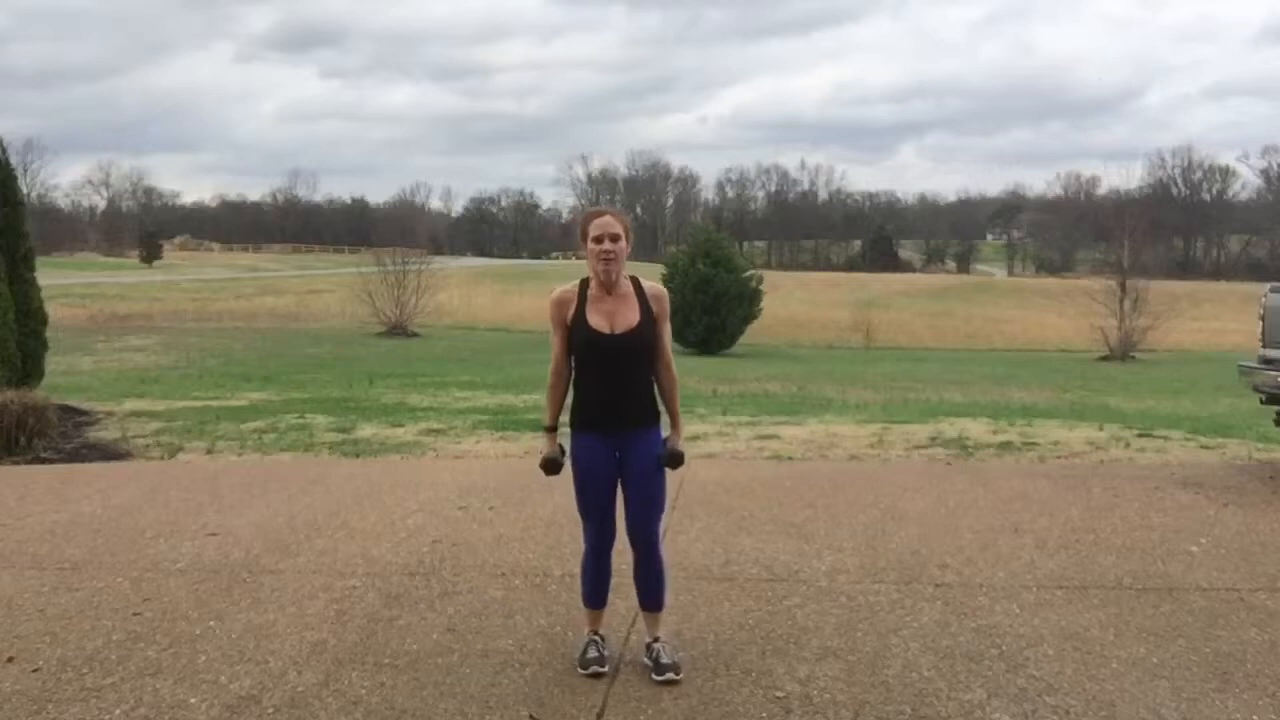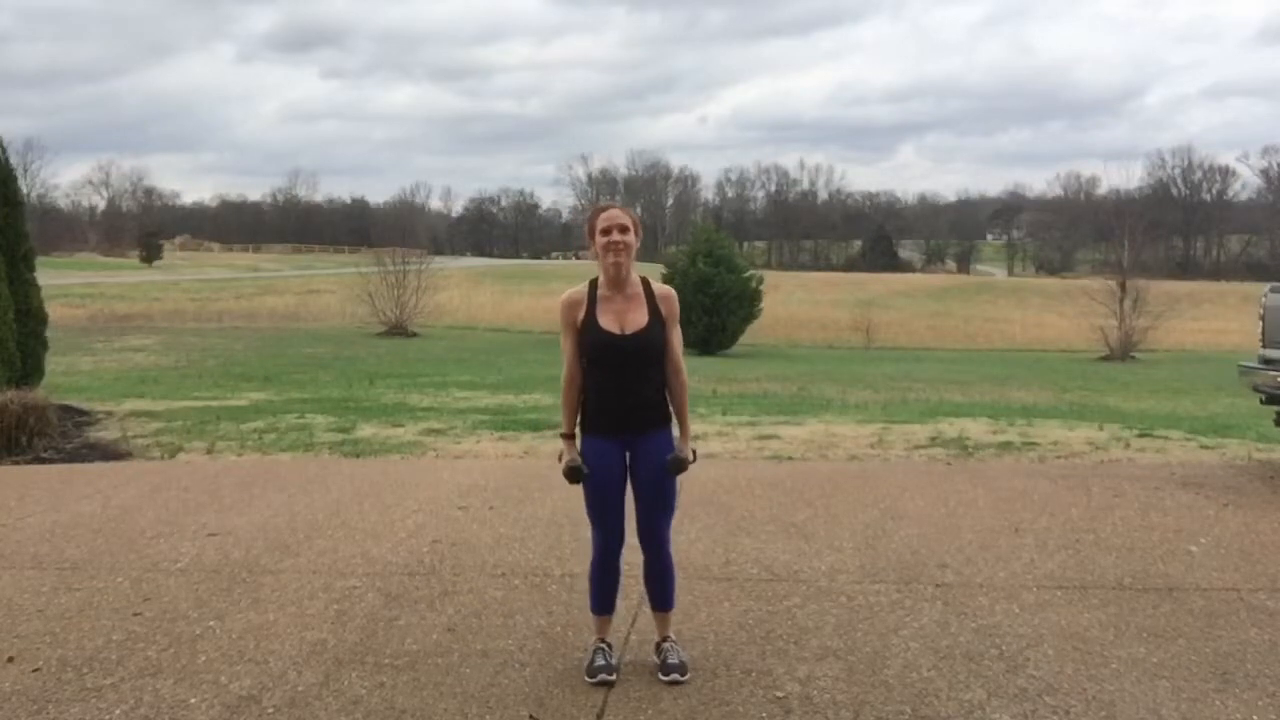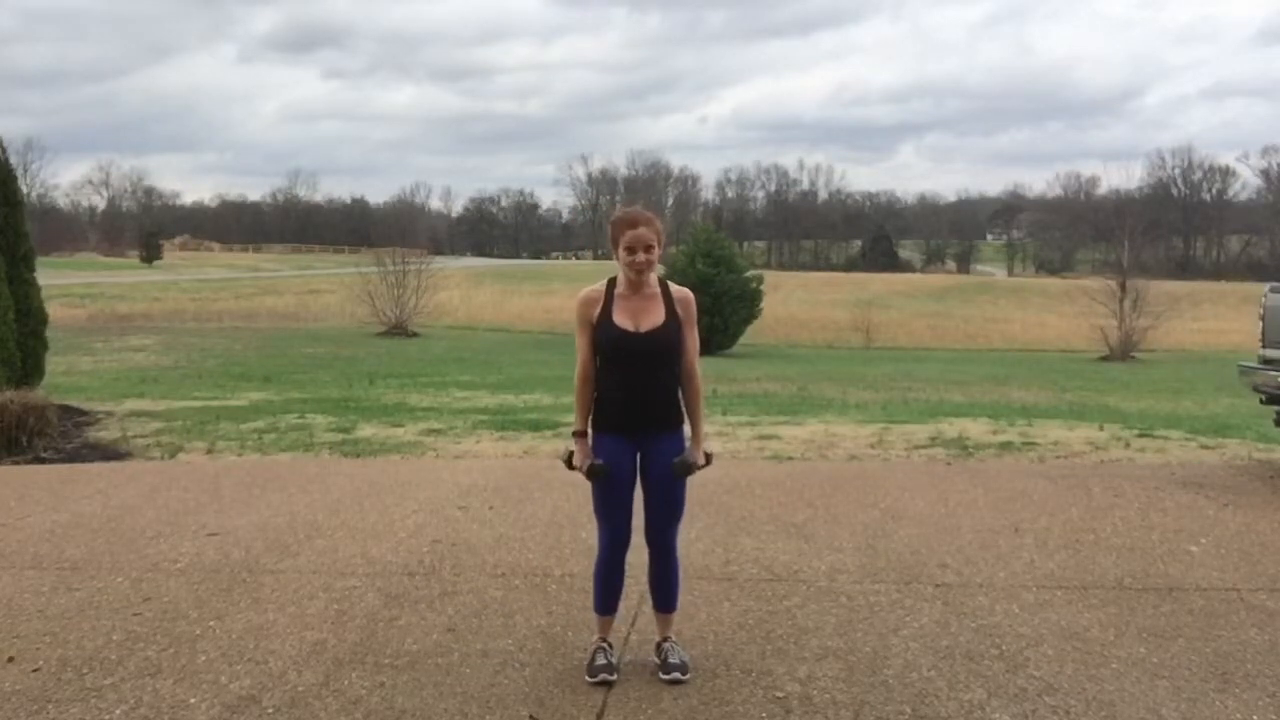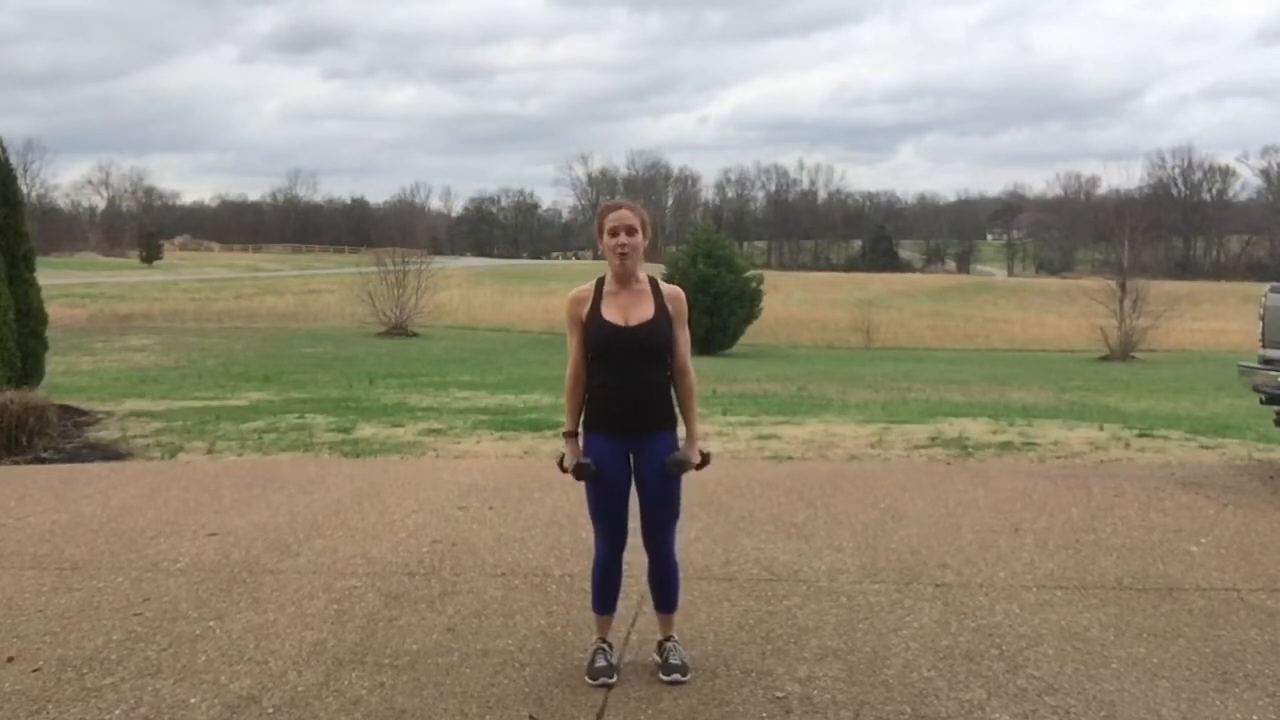
dt=1s
person 1, frame 1
left shoulder: (654, 296)
right shoulder: (566, 300)
left elbow: (665, 366)
right elbow: (559, 371)
left wrist: (676, 428)
right wrist: (550, 432)
left hip: (643, 432)
right hip: (590, 434)
left knee: (646, 538)
right knee: (598, 539)
left ankle: (655, 639)
right ankle: (593, 634)
person 1, frame 2
left shoulder: (663, 297)
right shoulder: (575, 302)
left elbow: (675, 370)
right elbow: (572, 376)
left wrist: (685, 434)
right wrist: (568, 438)
left hip: (654, 434)
right hip: (600, 437)
left knee: (656, 540)
right knee: (607, 542)
left ankle: (665, 639)
right ankle: (601, 642)
person 1, frame 3
left shoulder: (680, 299)
right shoulder: (592, 300)
left elbow: (690, 373)
right elbow: (585, 374)
left wrist: (697, 438)
right wrist: (580, 437)
left hip: (665, 435)
right hip: (611, 435)
left knee: (663, 539)
right knee: (613, 540)
left ankle: (666, 640)
right ankle: (602, 642)
person 1, frame 4
left shoulder: (671, 297)
right shoulder: (582, 300)
left elbow: (683, 371)
right elbow: (576, 375)
left wrist: (692, 436)
right wrist: (571, 438)
left hip: (658, 434)
right hip: (603, 436)
left knee: (660, 541)
right knee: (610, 542)
left ankle: (668, 640)
right ankle: (602, 642)
